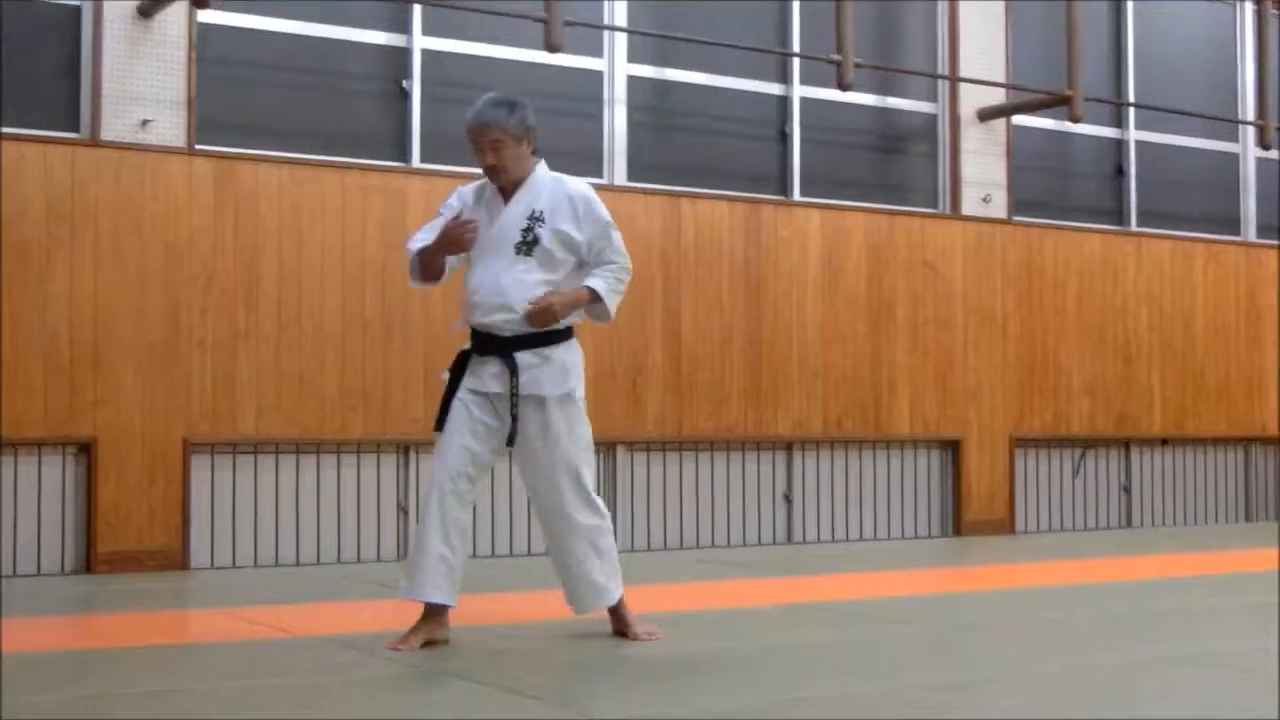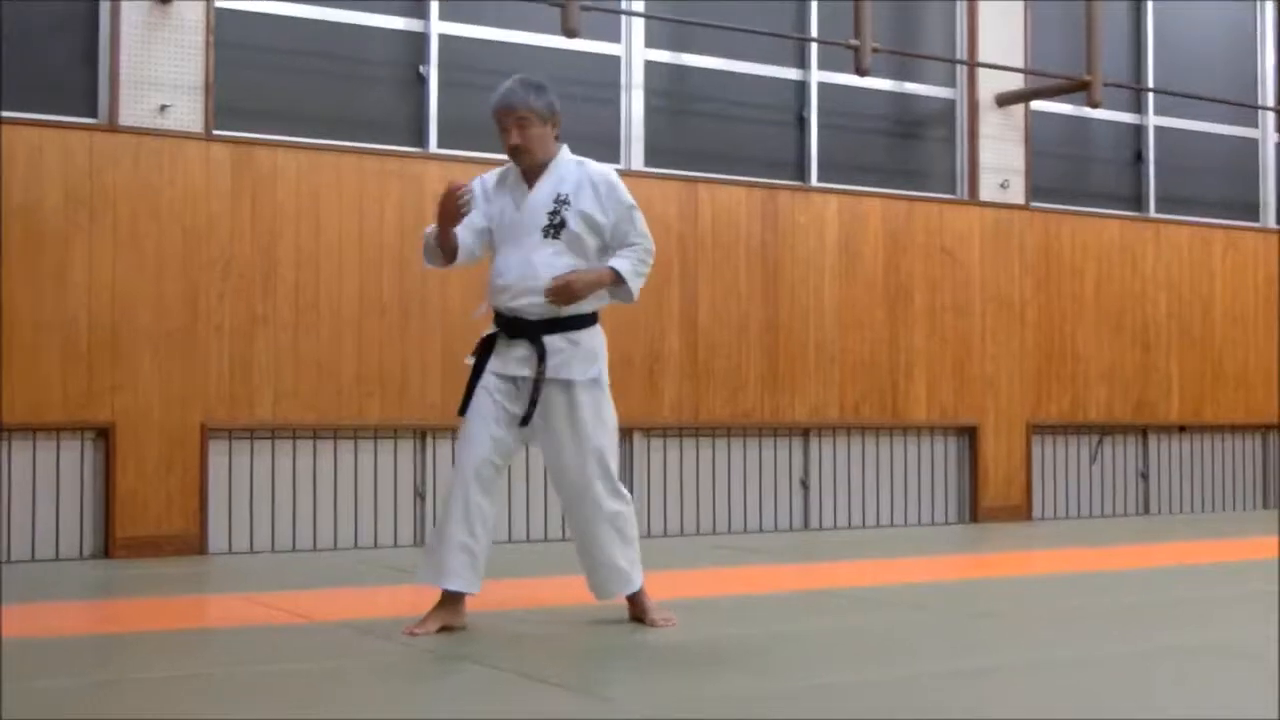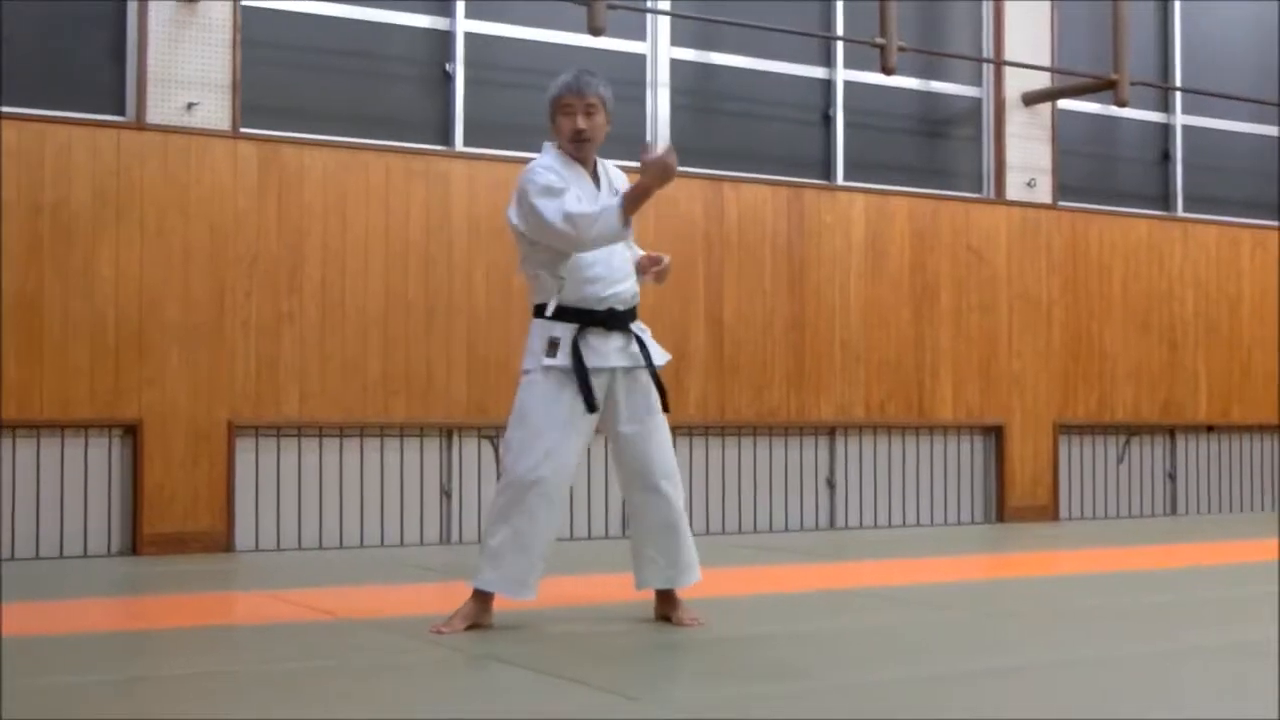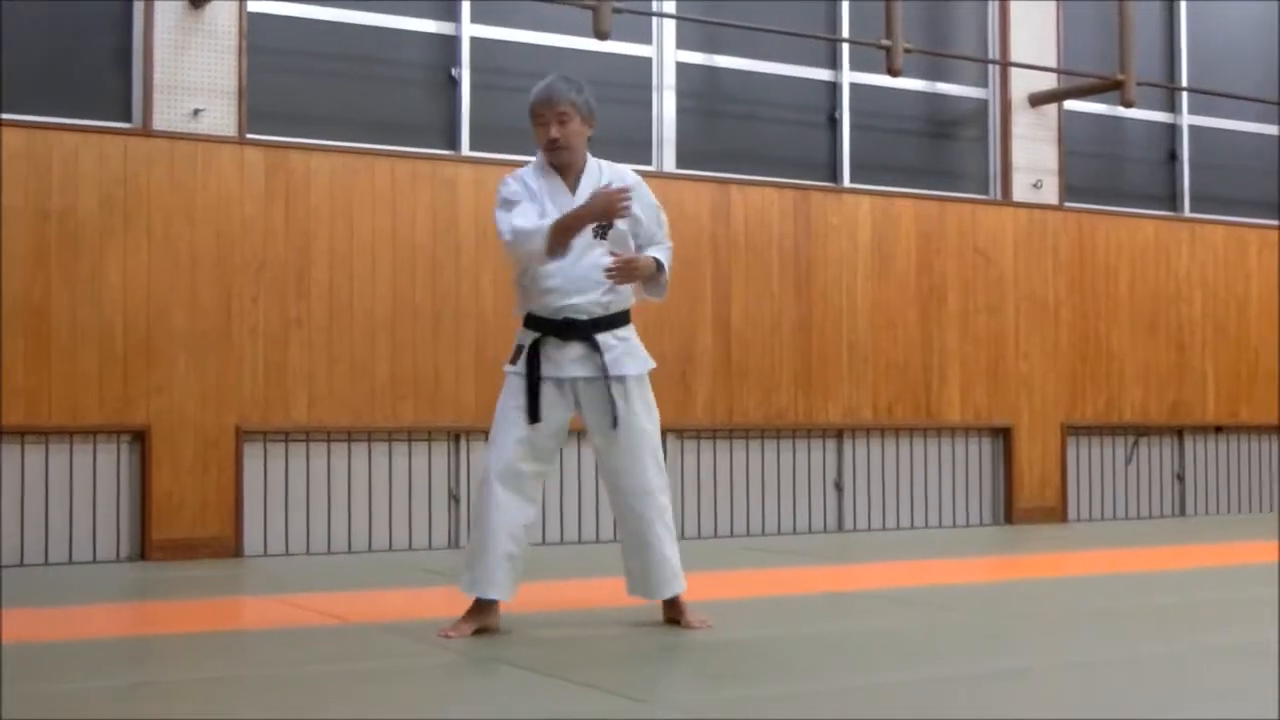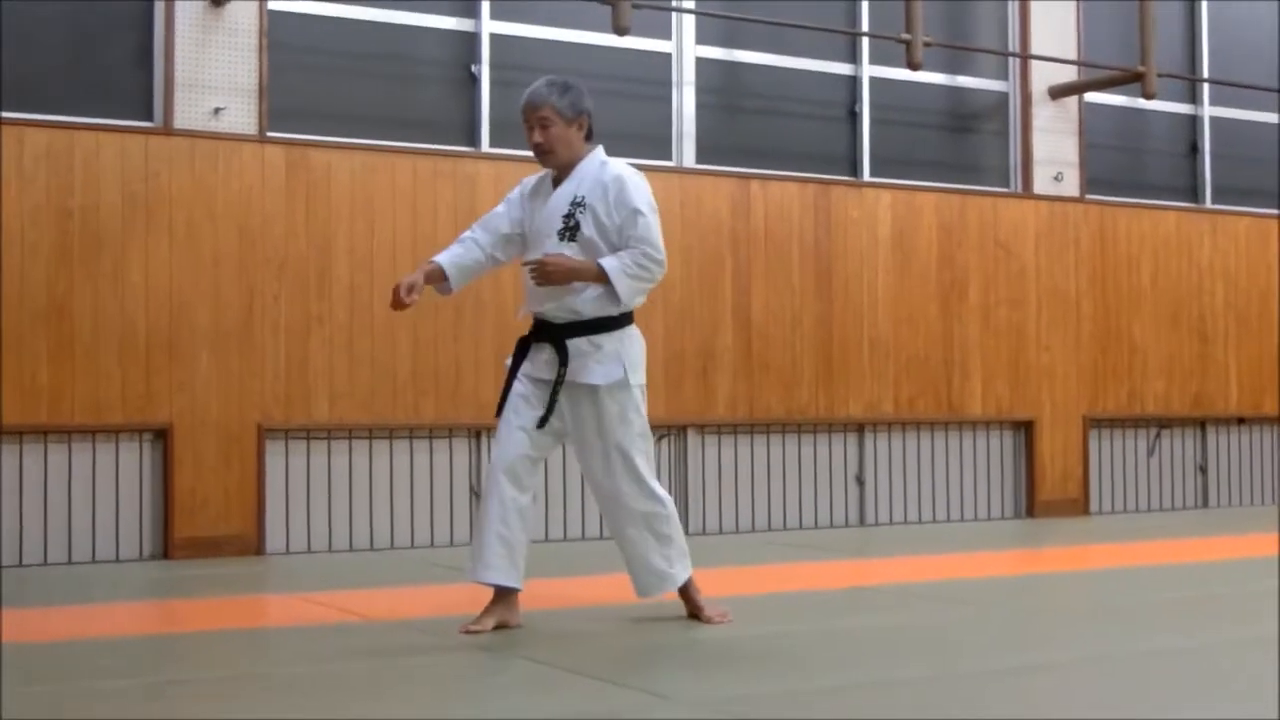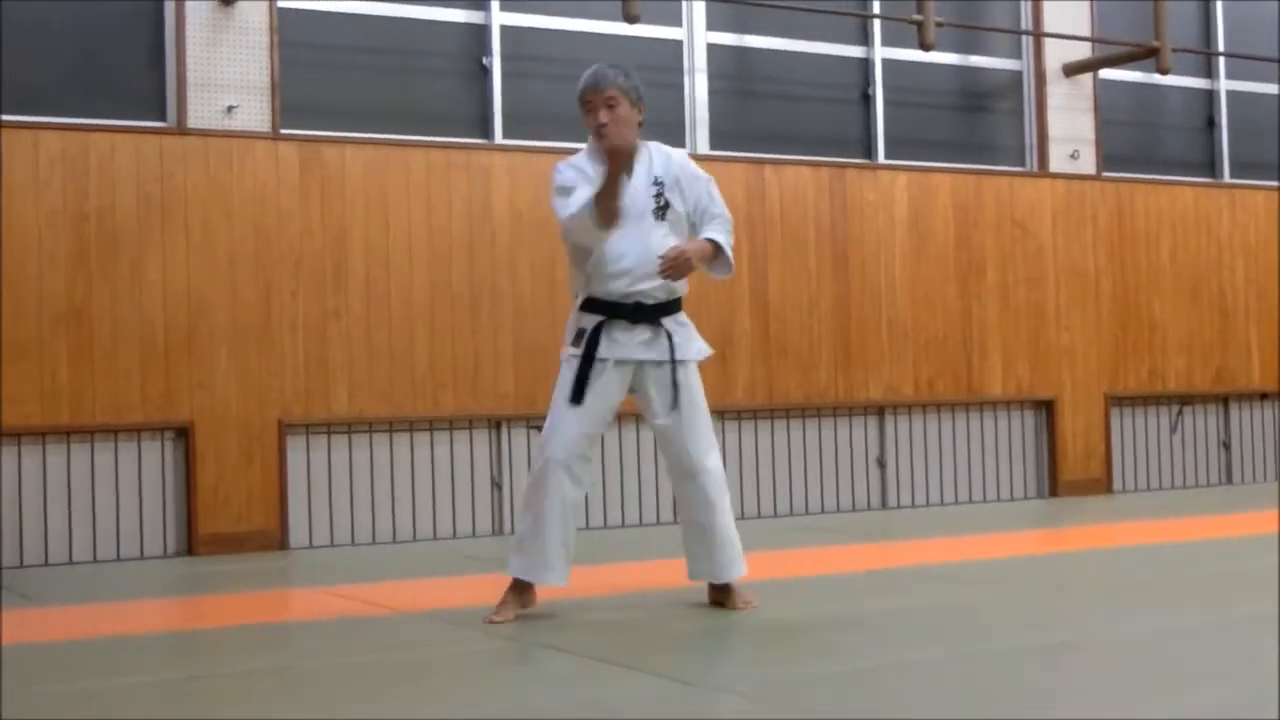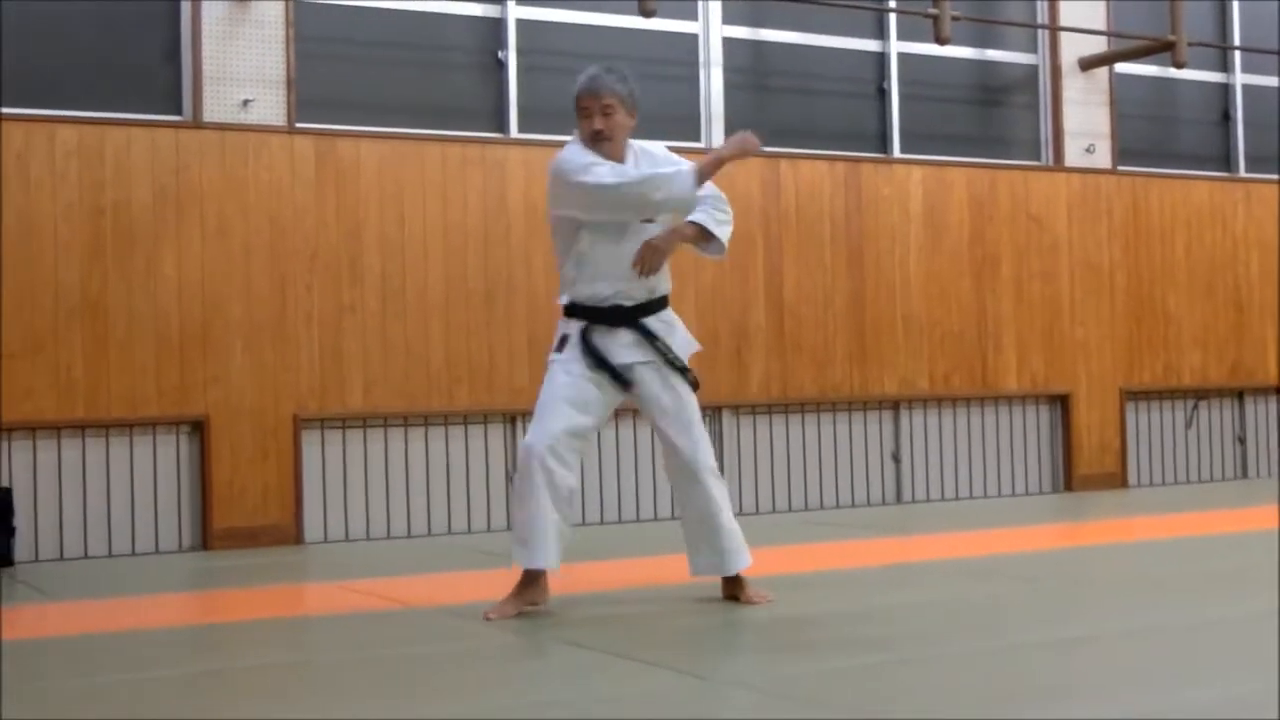
dt=0.4s
person 1, frame 1
left shoulder: (572, 196)
right shoulder: (468, 200)
left elbow: (615, 267)
right elbow: (421, 268)
left wrist: (573, 298)
right wrist: (442, 249)
left hip: (547, 366)
right hip: (482, 366)
left knee: (567, 492)
right knee: (448, 482)
left ankle: (615, 607)
right ankle: (434, 616)
person 1, frame 2
left shoulder: (596, 180)
right shoulder: (491, 187)
left elbow: (639, 250)
right elbow: (450, 253)
left wrist: (592, 279)
right wrist: (445, 225)
left hip: (572, 350)
right hip: (507, 349)
left knee: (590, 477)
right knee: (473, 467)
left ankle: (635, 595)
right ankle: (452, 601)
person 1, frame 3
left shoulder: (614, 178)
right shoulder: (541, 176)
right elbow: (582, 231)
left wrist: (647, 264)
right wrist: (648, 188)
left hip: (626, 342)
right hip: (564, 346)
left knee: (655, 472)
right knee: (536, 471)
left ankle: (667, 593)
right ankle: (484, 598)
person 1, frame 4
left shoulder: (624, 180)
right shoulder: (520, 186)
left elbow: (658, 244)
right elbow: (526, 245)
left wrist: (646, 266)
right wrist: (583, 214)
left hip: (611, 350)
right hip: (544, 352)
left knee: (640, 480)
right knee: (507, 472)
left ankle: (671, 599)
right ankle: (486, 603)
person 1, frame 5
left shoulder: (620, 182)
right shoulder: (531, 192)
left elbow: (650, 261)
right elbow: (480, 243)
left wrist: (578, 270)
right wrist: (424, 274)
left hip: (603, 352)
right hip: (544, 352)
left knee: (625, 479)
right knee: (509, 466)
left ankle: (686, 588)
right ankle: (504, 598)
person 1, frame 6
left shoulder: (675, 165)
right shoulder: (573, 172)
left elbow: (720, 223)
right elbow: (587, 230)
left wrist: (699, 250)
right wrist: (615, 173)
left hip: (665, 334)
right hip: (599, 335)
left knee: (696, 460)
right knee: (560, 455)
left ankle: (721, 580)
right ankle: (524, 585)
person 1, frame 7
left shoulder: (655, 158)
right shoulder: (570, 167)
left elbow: (714, 207)
right elbow: (648, 192)
left wrist: (677, 234)
right wrist: (721, 156)
left hip: (652, 334)
right hip: (588, 340)
left knee: (692, 455)
right knee: (544, 450)
left ankle: (731, 574)
right ankle: (533, 580)
